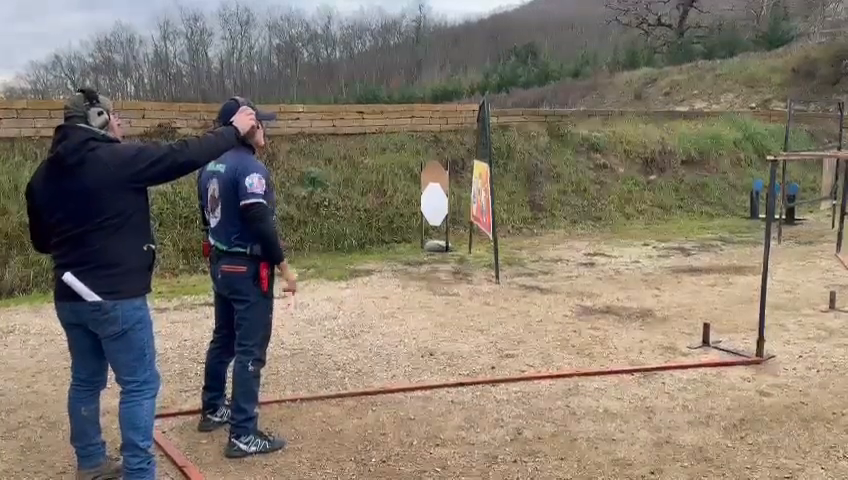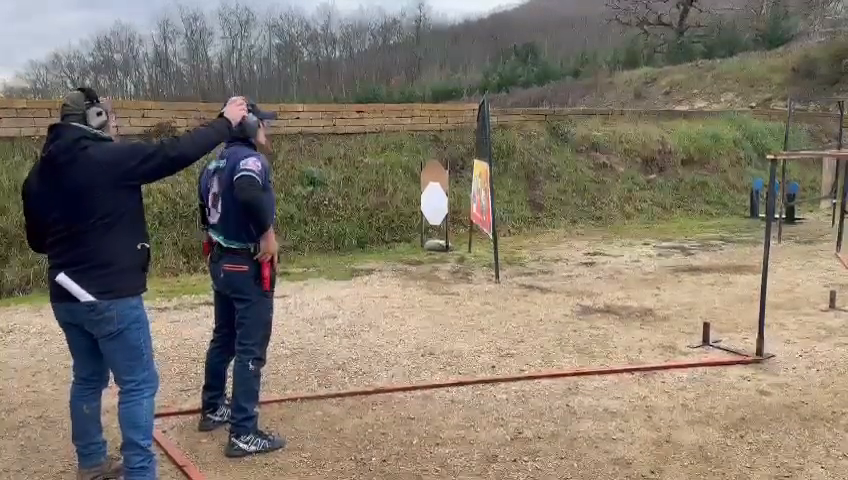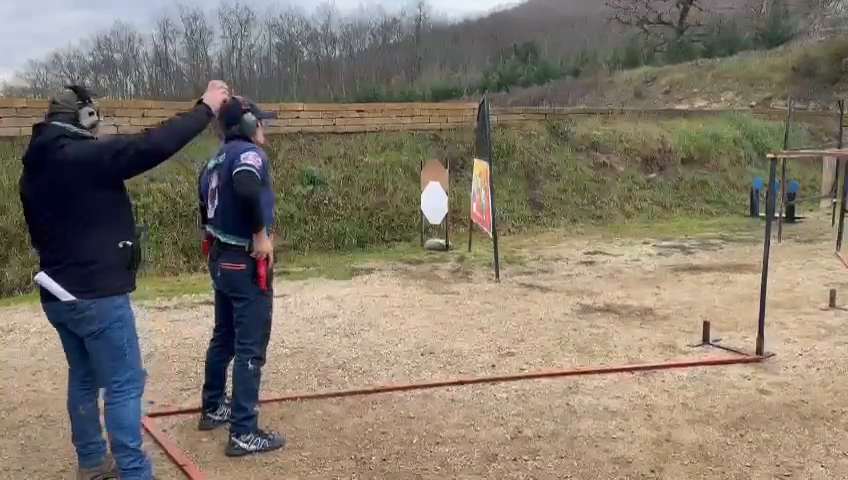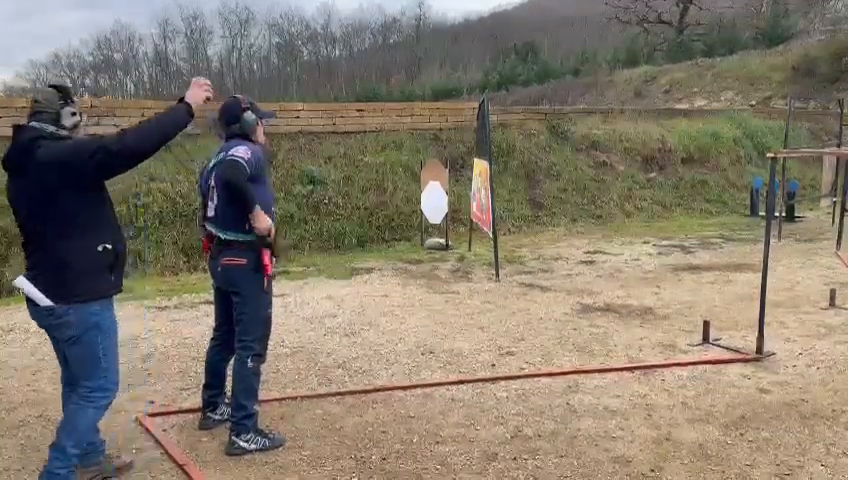
dt=0.2s
person 1, frame 1
left shoulder: (44, 174)
right shoulder: (117, 161)
left elbow: (40, 240)
right elbow: (184, 156)
right wrist: (234, 130)
left hip: (70, 297)
right hip: (115, 298)
left knee: (85, 381)
right knee: (140, 385)
person 1, frame 2
left shoulder: (40, 173)
right shoulder: (107, 158)
left elbow: (37, 240)
right elbow: (176, 152)
right wrist: (226, 121)
left hip: (67, 296)
right hip: (111, 297)
left knee: (88, 379)
right knee: (139, 384)
person 1, frame 3
left shoulder: (37, 167)
right shoulder: (86, 157)
right elbow: (152, 145)
right wrist: (205, 107)
left hip: (60, 294)
right hip: (97, 295)
left knee: (85, 379)
right knee: (125, 383)
person 1, frame 4
right shoulder: (63, 157)
right elbow: (129, 145)
right wrist: (186, 105)
left hip: (53, 294)
right hip: (80, 296)
left knee: (81, 383)
right knee: (99, 387)
person 2, frame 1
left shoulder: (210, 167)
right shoulder: (249, 167)
right elbow: (260, 223)
right wrist: (284, 266)
left hip: (220, 264)
right hip: (247, 268)
left knee: (223, 339)
right knee: (249, 351)
left ankle: (213, 410)
right ankle: (243, 436)
person 2, frame 2
left shoulder: (213, 165)
right shoulder: (249, 157)
left elbow: (206, 216)
right elbow: (248, 193)
right wrist: (267, 233)
left hip: (220, 262)
right hip: (248, 266)
left knee: (223, 338)
right knee: (251, 350)
left ankle: (213, 409)
right ankle: (243, 434)
person 2, frame 3
left shoulder: (214, 163)
right shoulder: (251, 153)
left elbow: (206, 214)
right elbow: (246, 189)
right wrist: (260, 234)
left hip: (220, 260)
right hip: (246, 265)
left knee: (224, 337)
right knee: (251, 349)
left ankle: (213, 408)
right ankle: (243, 434)
person 2, frame 4
left shoulder: (217, 159)
right shoulder: (247, 150)
right elbow: (231, 177)
right wrist: (256, 213)
left hip: (220, 257)
right hip: (246, 261)
left knee: (223, 336)
right knee: (250, 347)
left ankle: (213, 408)
right ankle: (243, 433)
